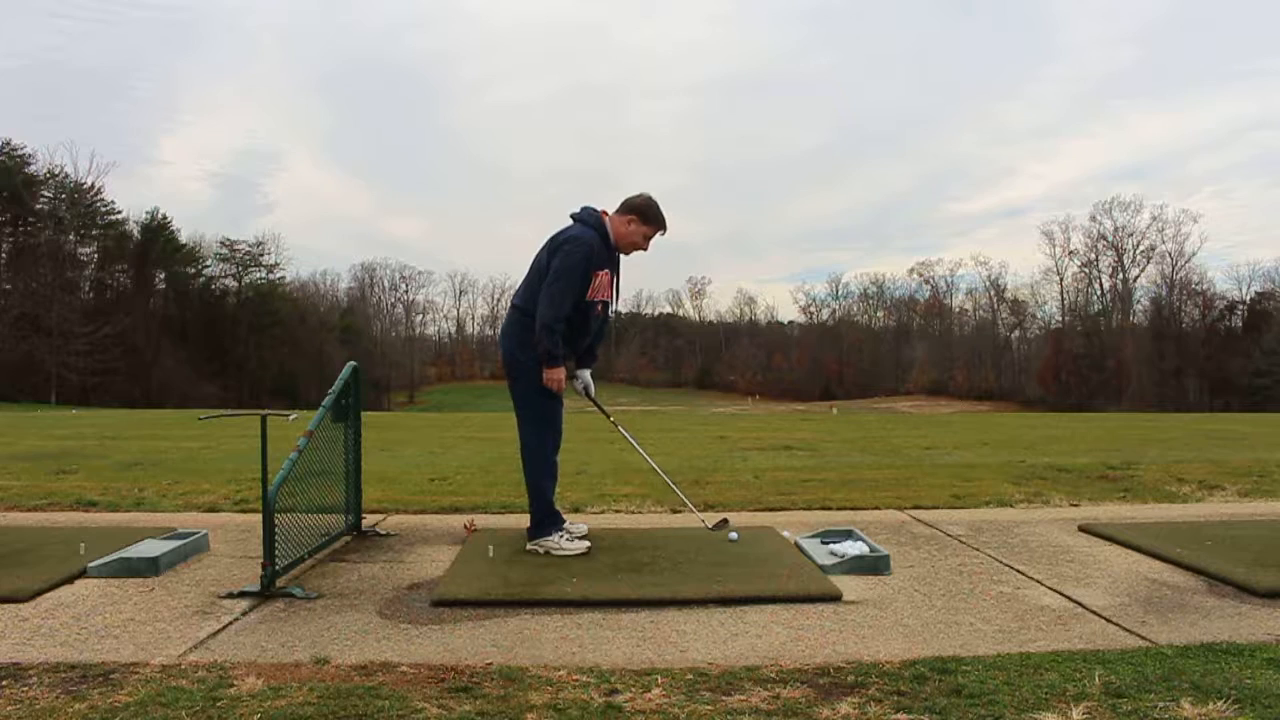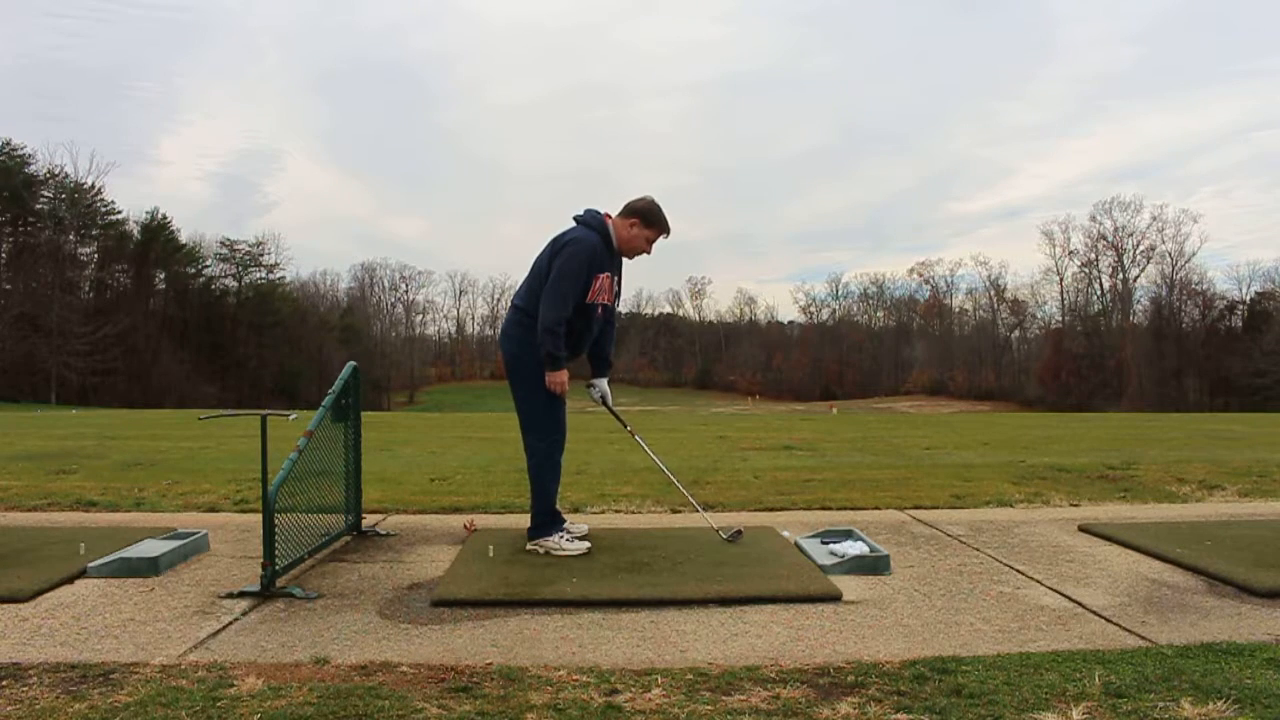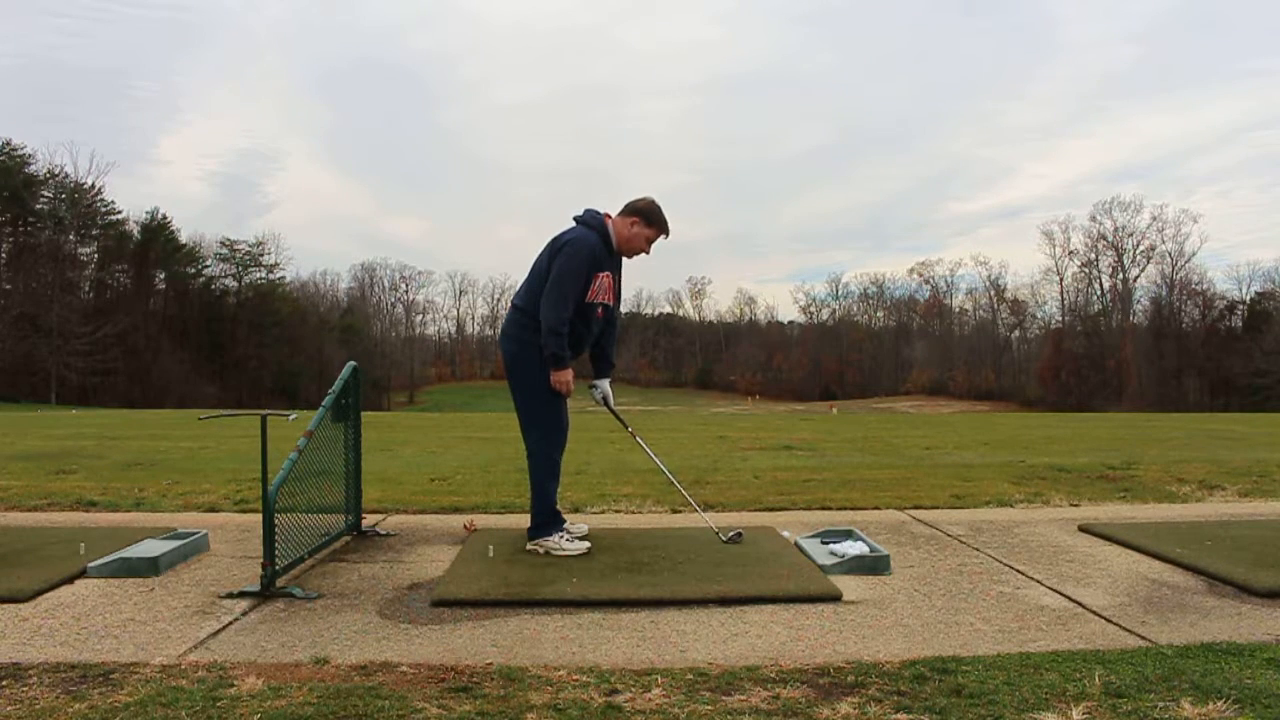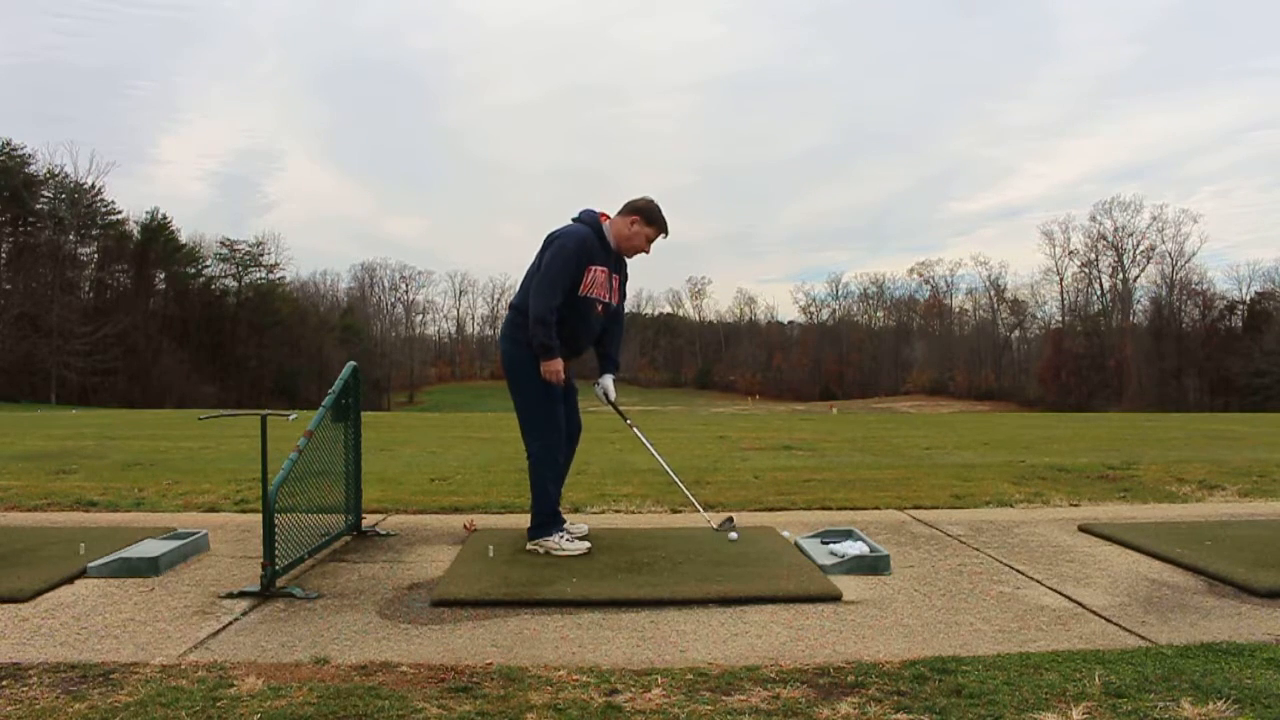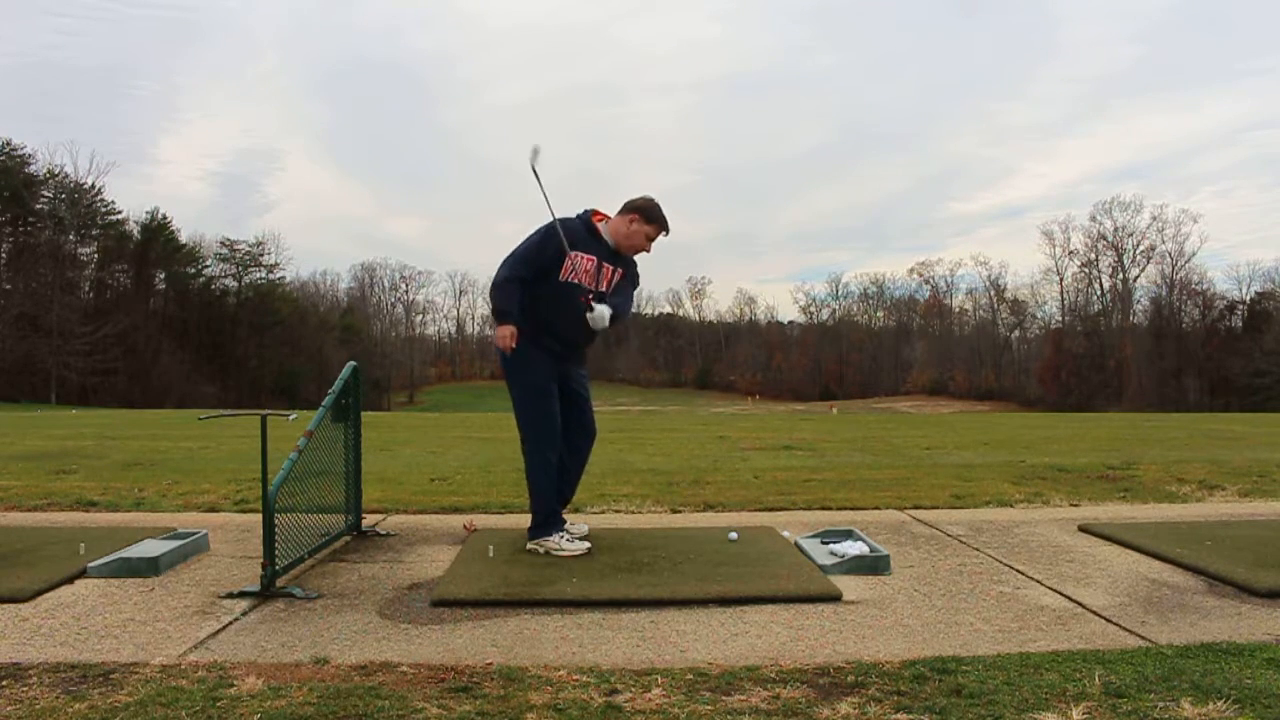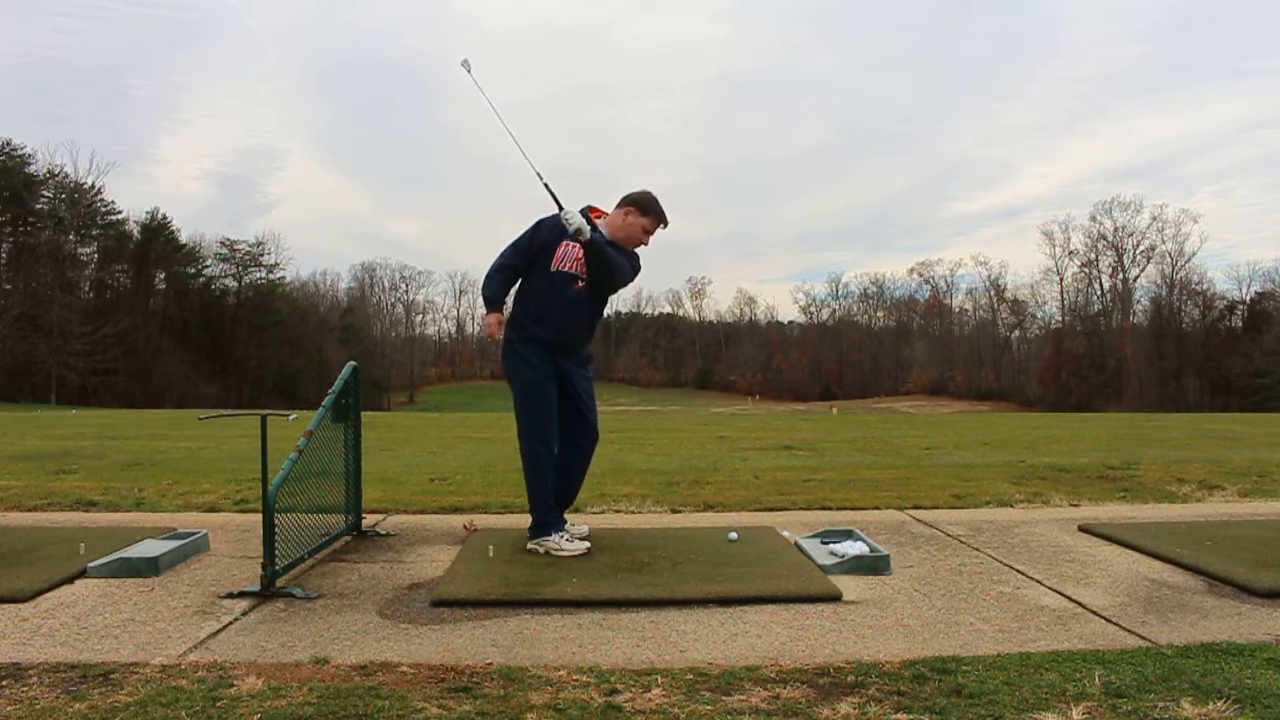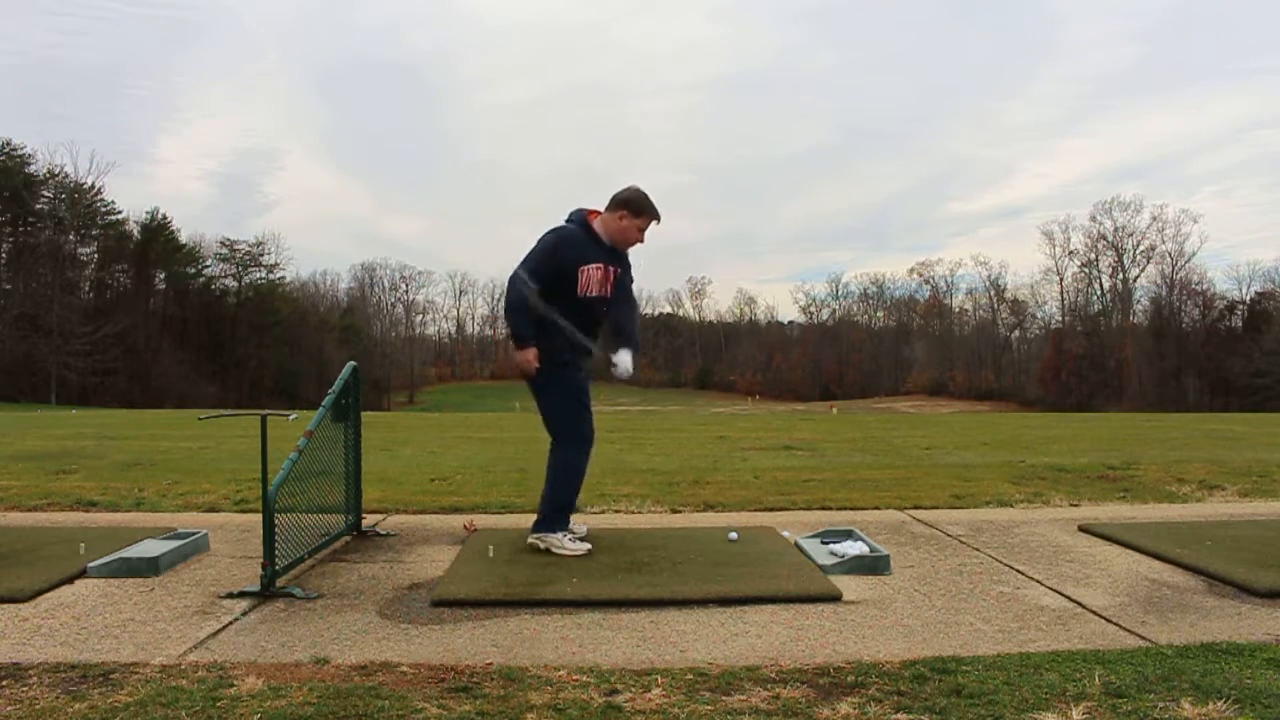
dt=0.4s
person 1, frame 1
left shoulder: (607, 252)
right shoulder: (580, 243)
left elbow: (597, 314)
right elbow: (552, 303)
left wrist: (584, 365)
right wrist: (553, 361)
left hip: (545, 349)
right hip: (529, 346)
left knee: (548, 435)
right knee: (541, 436)
left ankle: (549, 520)
right ankle: (542, 531)
person 1, frame 2
left shoulder: (610, 256)
right shoulder: (582, 245)
left elbow: (605, 319)
right elbow: (553, 306)
left wrist: (600, 373)
right wrist: (555, 363)
left hip: (546, 350)
right hip: (529, 345)
left knee: (552, 435)
right knee: (545, 436)
left ankle: (549, 519)
right ankle: (543, 531)
person 1, frame 3
left shoulder: (611, 258)
right shoulder: (582, 245)
left elbow: (607, 319)
right elbow: (555, 306)
left wrist: (602, 374)
right wrist: (560, 363)
left hip: (548, 351)
right hip: (529, 345)
left knee: (555, 434)
right knee: (545, 436)
left ankle: (549, 519)
right ankle: (543, 531)
person 1, frame 4
left shoulder: (617, 265)
right shoulder: (575, 241)
left elbow: (613, 319)
right elbow: (541, 296)
left wrist: (608, 370)
right wrist: (547, 353)
left hip: (556, 355)
right hip: (530, 350)
left knee: (567, 433)
right knee: (546, 436)
left ankle: (550, 517)
right ankle: (543, 530)
person 1, frame 5
left shoulder: (626, 267)
right shoulder: (563, 233)
left elbow: (621, 303)
right elbow: (513, 269)
left wrist: (607, 313)
right wrist: (504, 318)
left hip: (569, 356)
right hip: (528, 348)
left knee: (580, 433)
right knee: (543, 437)
left ankle: (552, 515)
right ankle: (543, 530)
person 1, frame 6
left shoulder: (626, 259)
right shoulder: (555, 228)
left elbow: (610, 276)
right elbow: (508, 262)
left wrist: (588, 238)
right wrist: (494, 307)
left hip: (573, 356)
right hip: (528, 348)
left knee: (583, 434)
right knee: (541, 436)
left ankle: (553, 516)
right ankle: (543, 529)
person 1, frame 7
left shoulder: (618, 256)
right shoulder: (566, 240)
left elbow: (624, 305)
right elbow: (520, 286)
left wrist: (626, 348)
right wrist: (522, 341)
left hip: (568, 356)
right hip: (548, 356)
left knee: (569, 435)
right knee: (575, 436)
left ankle: (554, 519)
right ankle: (549, 528)
